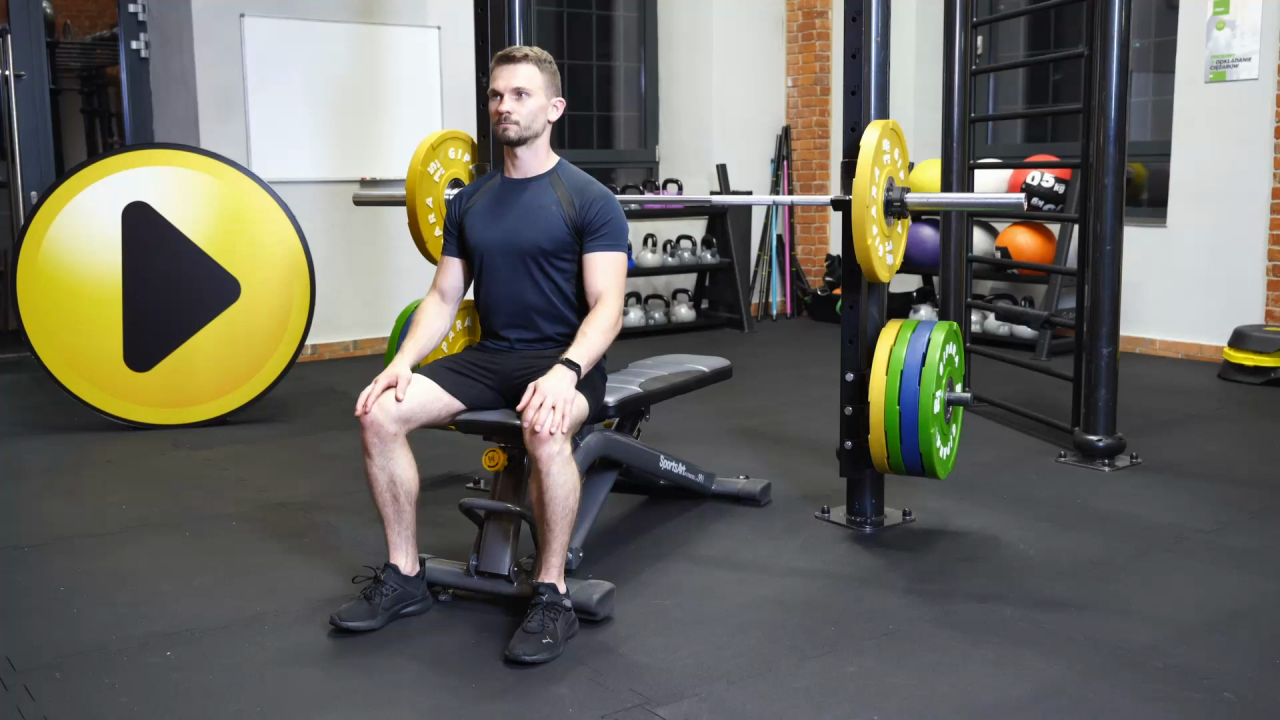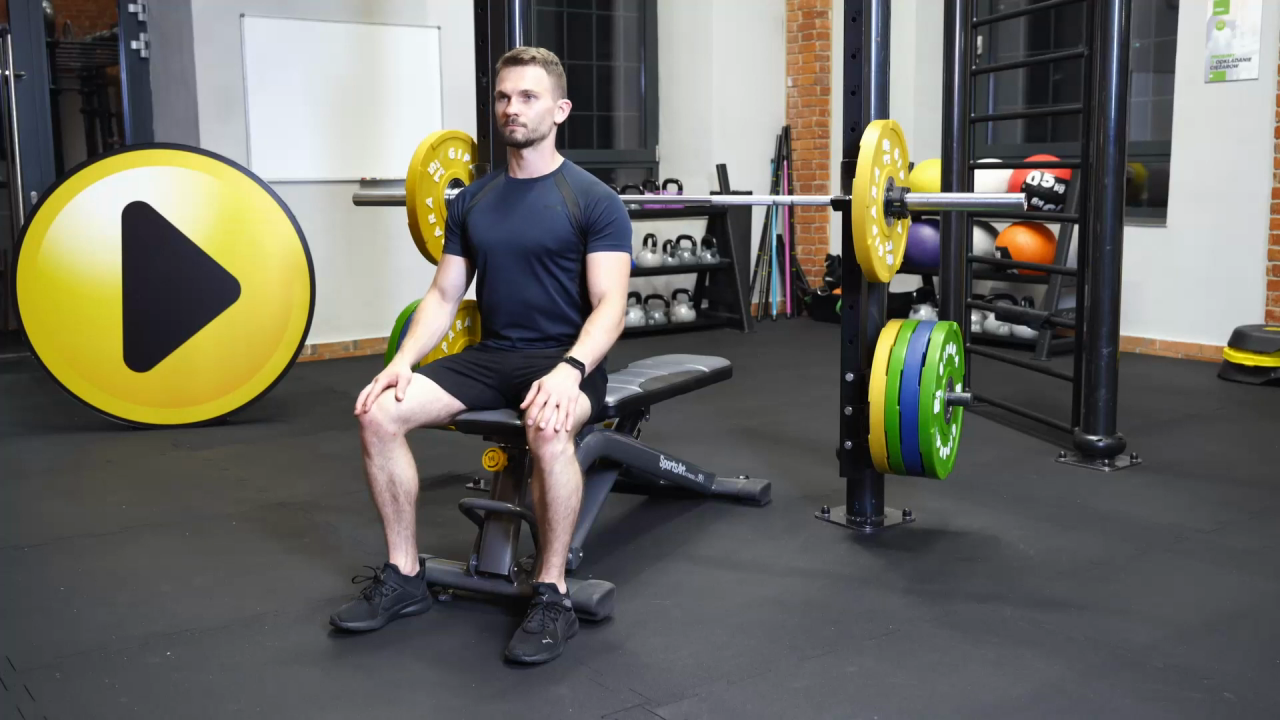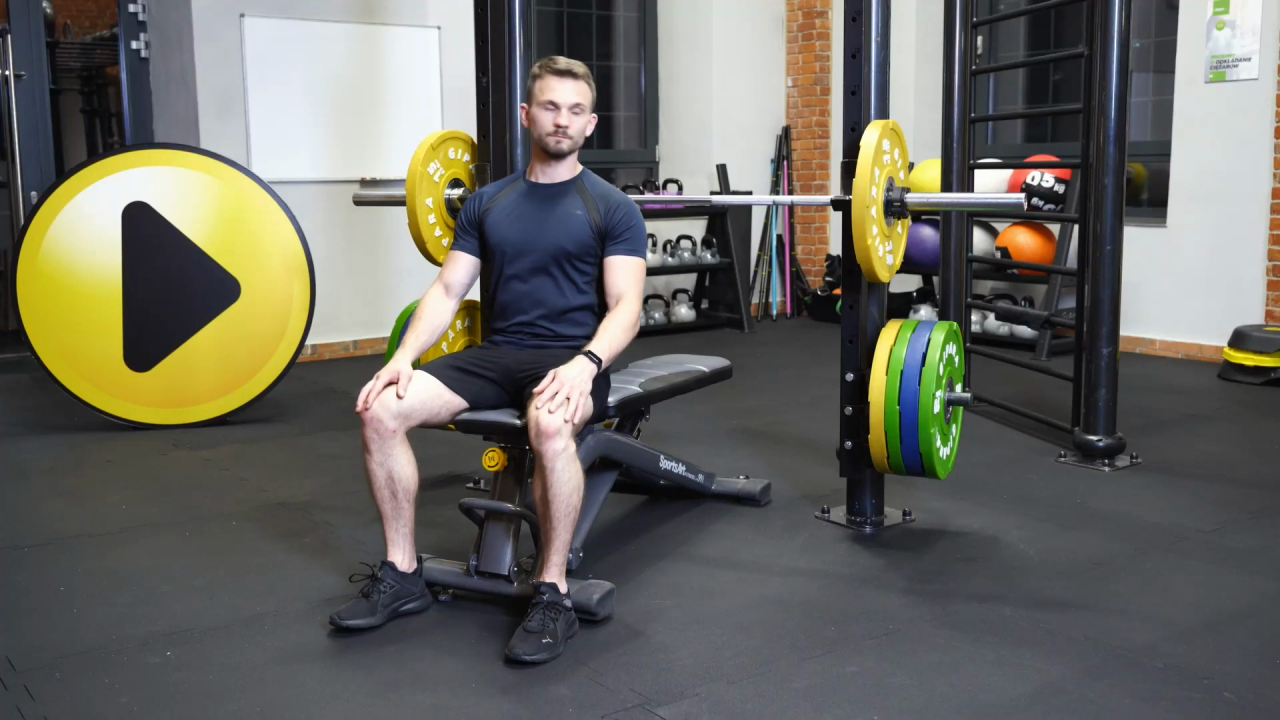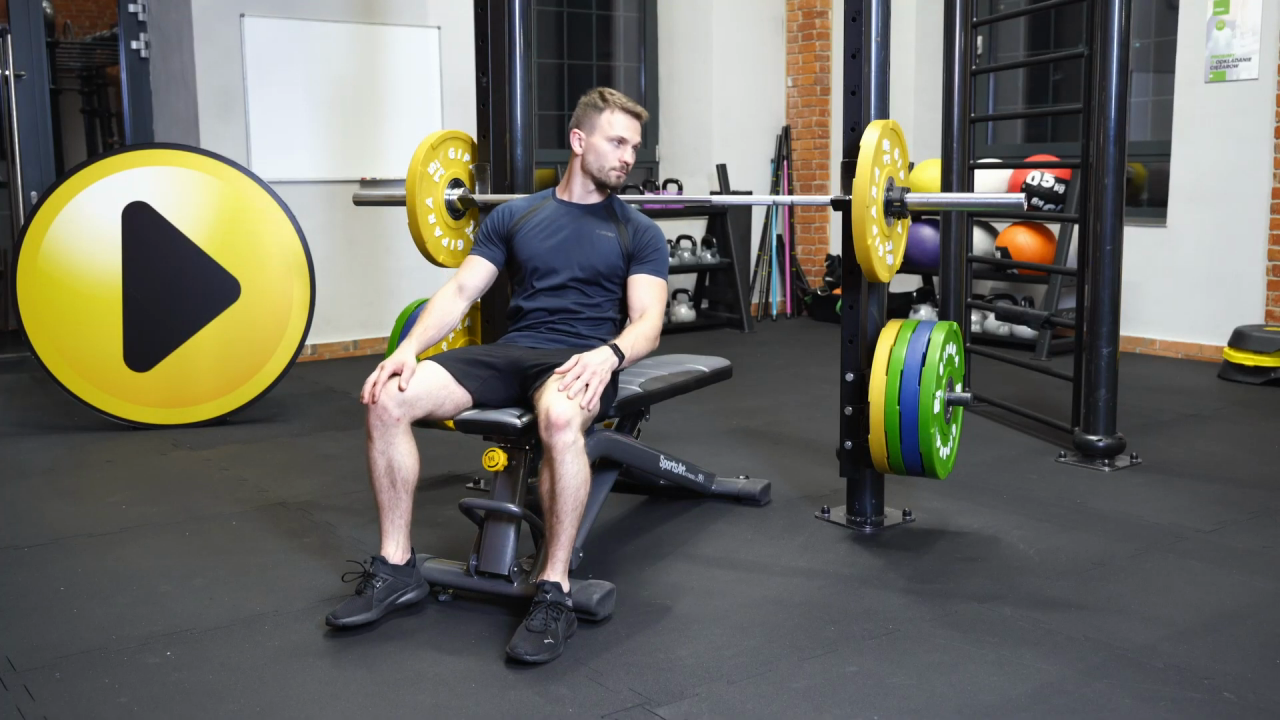
dt=0.5s
person 1, frame 1
left shoulder: (590, 200)
right shoulder: (469, 201)
left elbow: (607, 307)
right elbow: (444, 296)
left wrist: (565, 371)
right wrist: (404, 359)
left hip: (564, 362)
right hip: (489, 357)
left knee: (545, 430)
right knee: (379, 412)
left ankle: (552, 596)
right ankle: (403, 576)
person 1, frame 2
left shoulder: (594, 200)
right shoulder: (472, 200)
left elbow: (610, 305)
right elbow: (444, 295)
left wrist: (570, 369)
right wrist: (403, 360)
left hip: (565, 361)
right hip: (490, 356)
left knee: (548, 431)
right knee: (380, 413)
left ankle: (552, 594)
right ankle: (404, 576)
person 1, frame 3
left shoulder: (612, 209)
right shoulder: (487, 202)
left elbow: (625, 308)
right elbow: (447, 289)
left wrist: (586, 362)
right wrist: (403, 356)
left hip: (570, 358)
right hip: (496, 353)
left knee: (550, 426)
right knee: (379, 410)
left ankle: (553, 595)
right ankle: (402, 573)
person 1, frame 4
left shoulder: (639, 233)
right shoulder: (513, 216)
left elbow: (648, 323)
right elbow: (461, 290)
left wrist: (609, 353)
right wrist: (408, 348)
left hip: (580, 361)
right hip: (510, 353)
left knee: (560, 419)
right knee: (387, 401)
left ankle: (555, 593)
right ankle: (397, 566)
